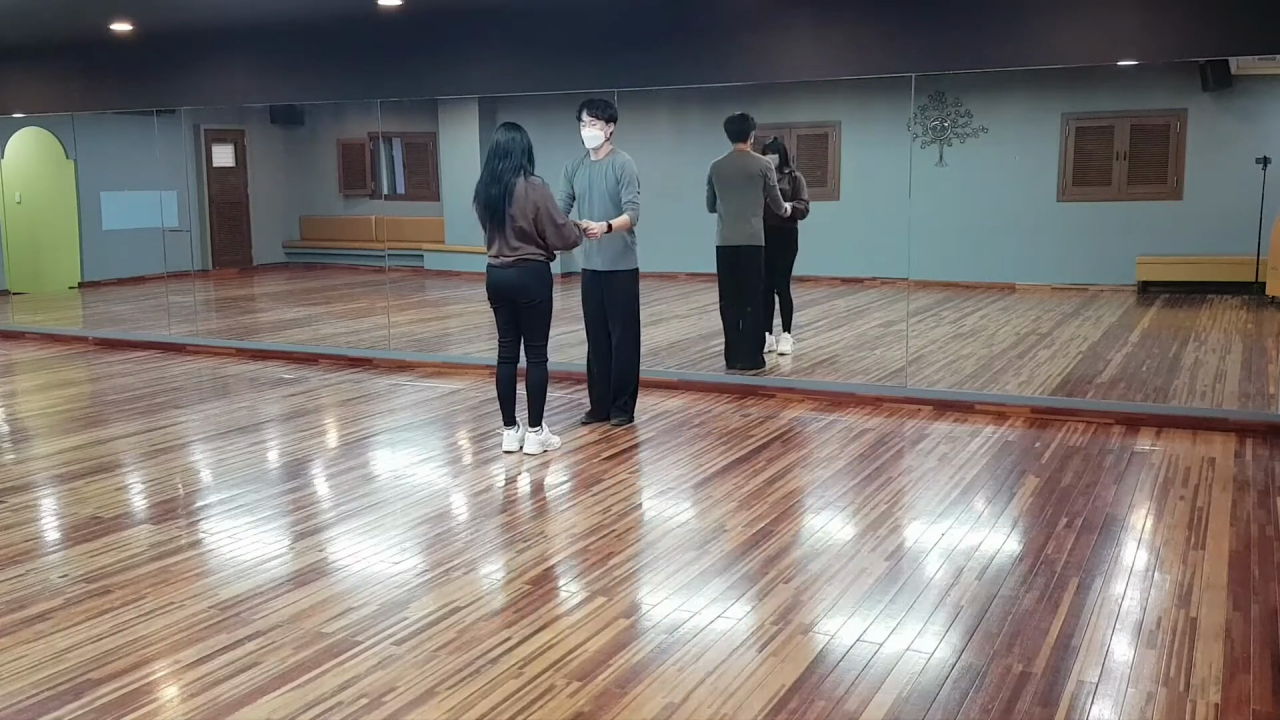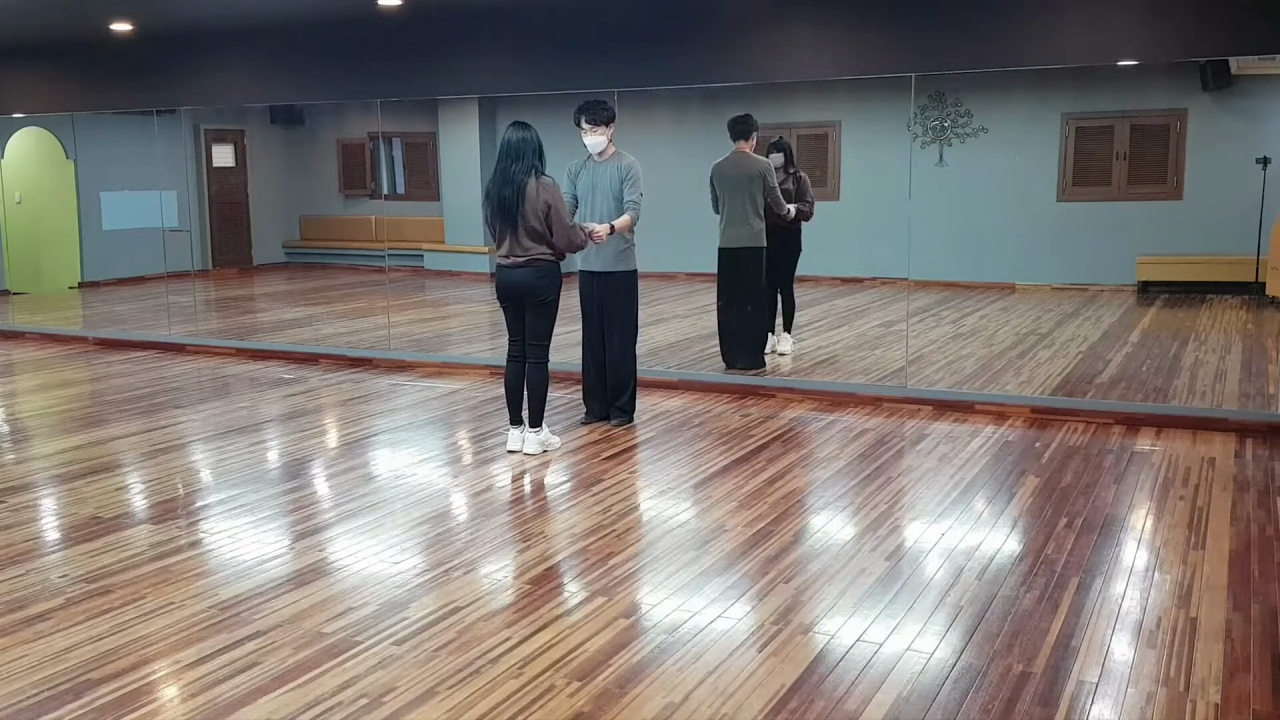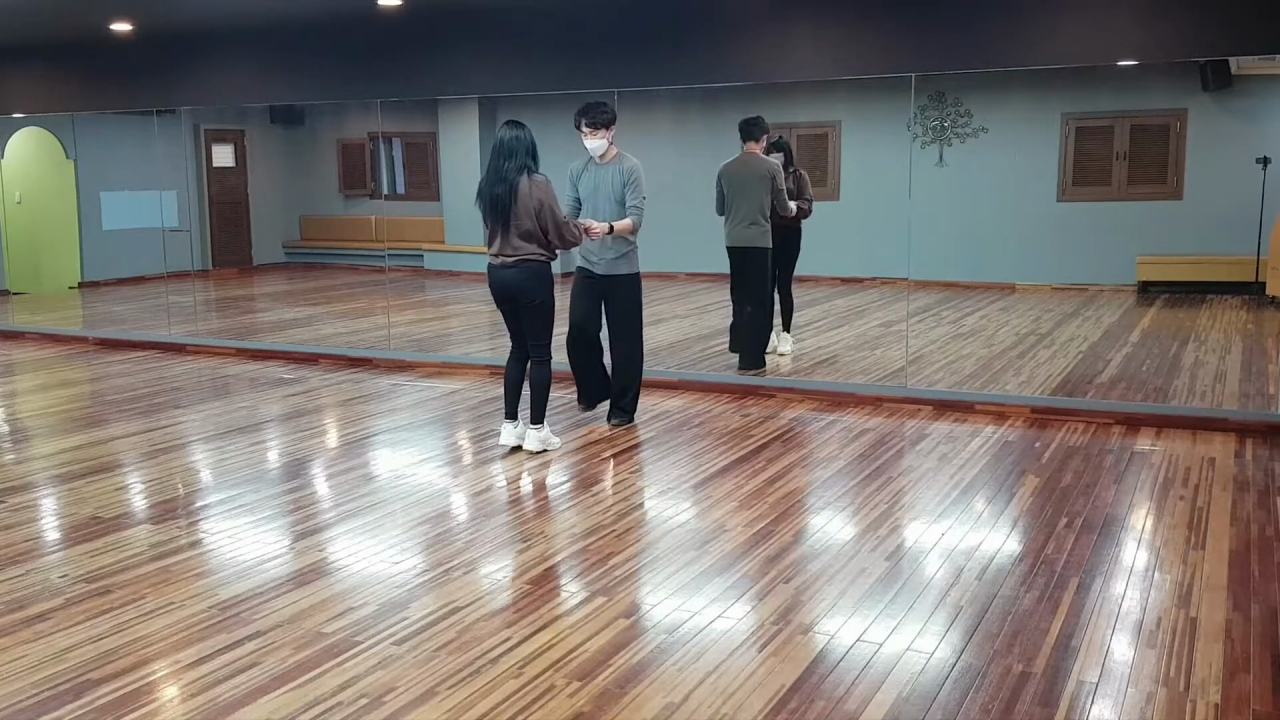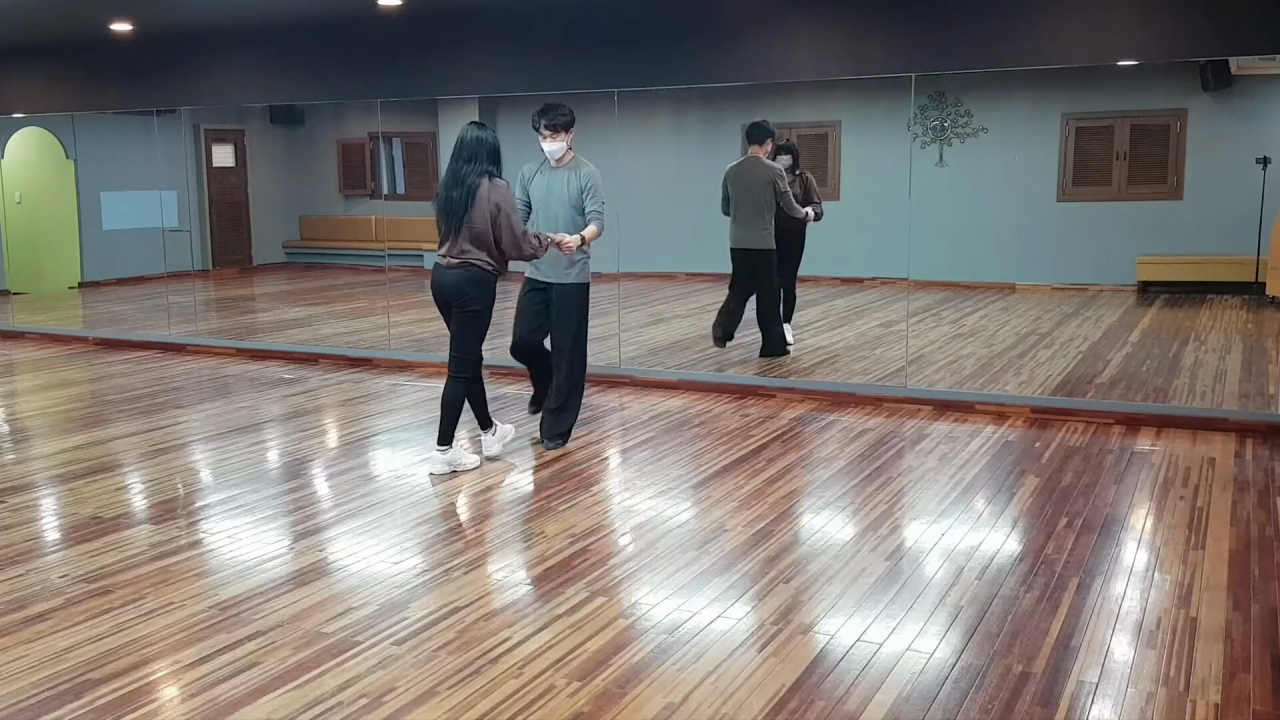
dt=1s
person 1, frame 1
left shoulder: (484, 189)
right shoulder: (533, 187)
right elbow: (561, 234)
right wrist: (577, 230)
left hip: (497, 274)
right hip: (530, 275)
left knee: (507, 352)
right knee: (536, 355)
left ankle: (511, 431)
right ankle: (535, 433)
person 1, frame 2
left shoulder: (494, 188)
right shoulder: (544, 187)
right elbow: (565, 238)
right wrist: (584, 233)
left hip: (506, 274)
right hip: (539, 275)
left knee: (515, 351)
right knee: (537, 354)
left ankle: (515, 430)
right ankle: (534, 433)
person 1, frame 3
left shoulder: (488, 186)
right shoulder: (536, 184)
right elbow: (561, 233)
right wrist: (580, 229)
left hip: (498, 273)
right hip: (531, 274)
left knee: (518, 347)
right knee: (540, 353)
left ankle: (510, 425)
right ankle: (536, 431)
person 1, frame 4
left shoulder: (449, 188)
right shoulder: (495, 189)
right elbow: (517, 244)
right wrist: (547, 241)
left hip: (443, 276)
right hip: (473, 281)
left knee: (469, 357)
right knee: (461, 365)
left ankle: (489, 431)
right ankle: (443, 451)
person 2, frame 1
left shoulder: (623, 164)
right shoulder: (574, 168)
left elbow: (632, 214)
right elbow: (561, 207)
left wrist: (605, 227)
left hip: (621, 265)
right hip: (591, 265)
left knee: (623, 335)
right knee: (596, 337)
left ankle: (622, 406)
right ankle: (600, 403)
person 2, frame 2
left shoulder: (627, 166)
right shoulder: (576, 169)
left elbow: (633, 213)
right elbow: (566, 209)
left wrist: (609, 228)
left hip: (620, 266)
right hip: (588, 266)
left knee: (620, 338)
right knee: (592, 337)
left ankle: (622, 407)
right ankle: (596, 404)
person 2, frame 3
left shoulder: (629, 168)
right shoulder: (577, 170)
left elbow: (635, 219)
right elbow: (569, 213)
left wrist: (607, 228)
left hip: (622, 268)
right hip: (587, 265)
left knee: (624, 340)
right knee: (579, 329)
left ankle: (623, 407)
right ankle: (594, 389)
person 2, frame 4
left shoulder: (586, 174)
right shoulder: (528, 173)
left elbow: (597, 221)
right elbow: (518, 217)
left wrist: (579, 239)
left hip: (571, 277)
right hip: (536, 274)
left knee: (568, 352)
right knee: (522, 341)
left ankle: (557, 425)
right ankle: (547, 386)
person 3, frame 1
left shoulder: (716, 167)
right shoulder: (762, 165)
left elbow: (710, 206)
right elbow: (775, 201)
right wrist: (786, 209)
left hip: (725, 242)
right hip: (752, 241)
left knee: (728, 300)
right knee: (751, 299)
left ankle: (733, 356)
right ankle: (749, 357)
person 3, frame 2
left shoulder: (717, 168)
right shoulder: (762, 165)
right elbow: (776, 202)
right wrist: (789, 211)
left hip: (726, 243)
right hip: (752, 242)
left knee: (727, 301)
right knee: (752, 301)
left ankle: (731, 357)
right ankle: (750, 358)
person 3, frame 3
left shoulder: (726, 169)
right shoulder: (771, 167)
left elbow: (719, 209)
right elbow: (783, 207)
right wrist: (792, 208)
left hip: (733, 241)
right hip: (758, 241)
left knee: (739, 293)
right knee: (756, 300)
left ankle: (738, 341)
right ankle: (751, 359)
person 3, frame 4
left shoulder: (731, 171)
right shoulder: (773, 171)
left elbow: (725, 209)
right elbow: (789, 207)
right wrist: (806, 213)
left hip: (737, 243)
right hip: (762, 243)
left knee: (739, 288)
right knee: (767, 295)
left ankle: (721, 329)
right ankle: (773, 345)
person 4, frame 1
left shoulder: (794, 178)
left elbow: (803, 207)
left wrist: (788, 207)
left hip: (785, 238)
right hip: (762, 237)
left knee: (782, 287)
right knee: (765, 288)
left ankle: (786, 335)
right ankle: (767, 335)
person 4, frame 2
left shoulder: (799, 178)
left elbow: (808, 208)
left wrist: (794, 208)
left hip: (788, 237)
right hip: (765, 237)
left knee: (785, 287)
right knee: (768, 288)
left ankle: (786, 335)
right ankle: (769, 335)
person 4, frame 3
left shoulder: (798, 176)
left elbow: (807, 205)
left wrist: (793, 207)
left hip: (789, 235)
left knee: (784, 286)
left ankle: (786, 335)
right ankle: (769, 334)
person 4, frame 4
left shoulder: (805, 179)
left elbow: (816, 205)
left wrist: (810, 211)
left hip: (794, 236)
right hip: (771, 235)
left knee: (789, 282)
left ankle: (786, 326)
